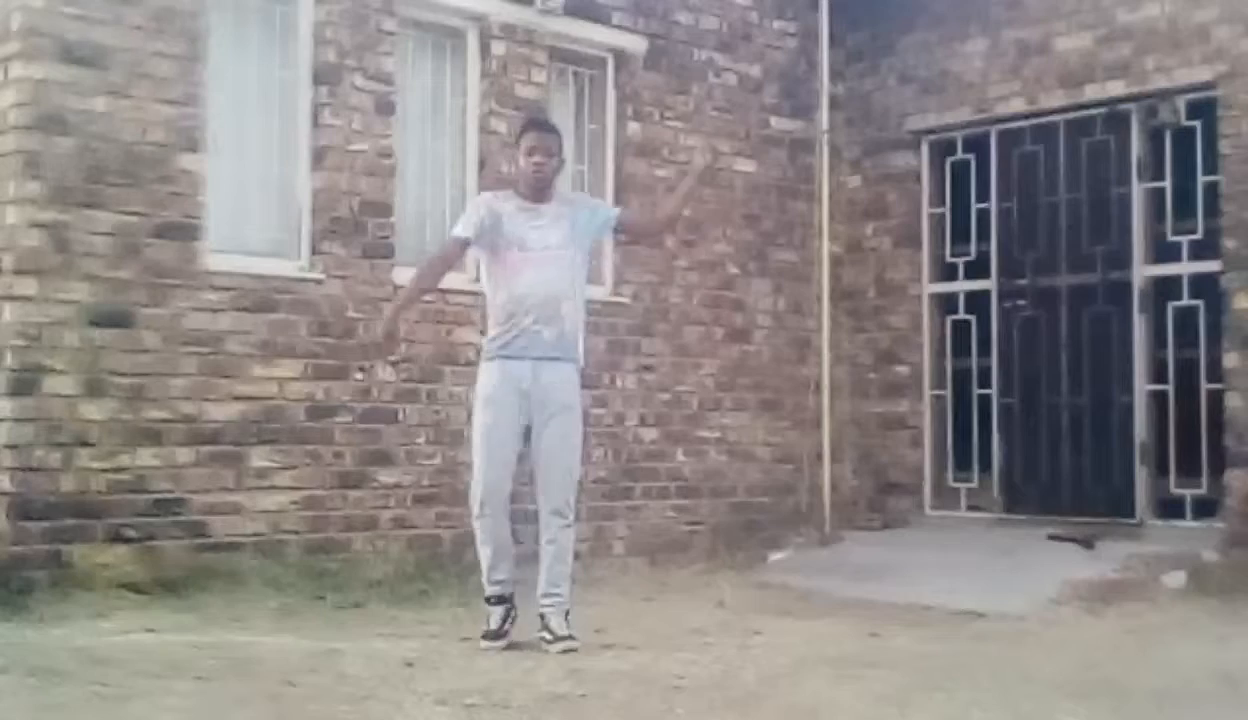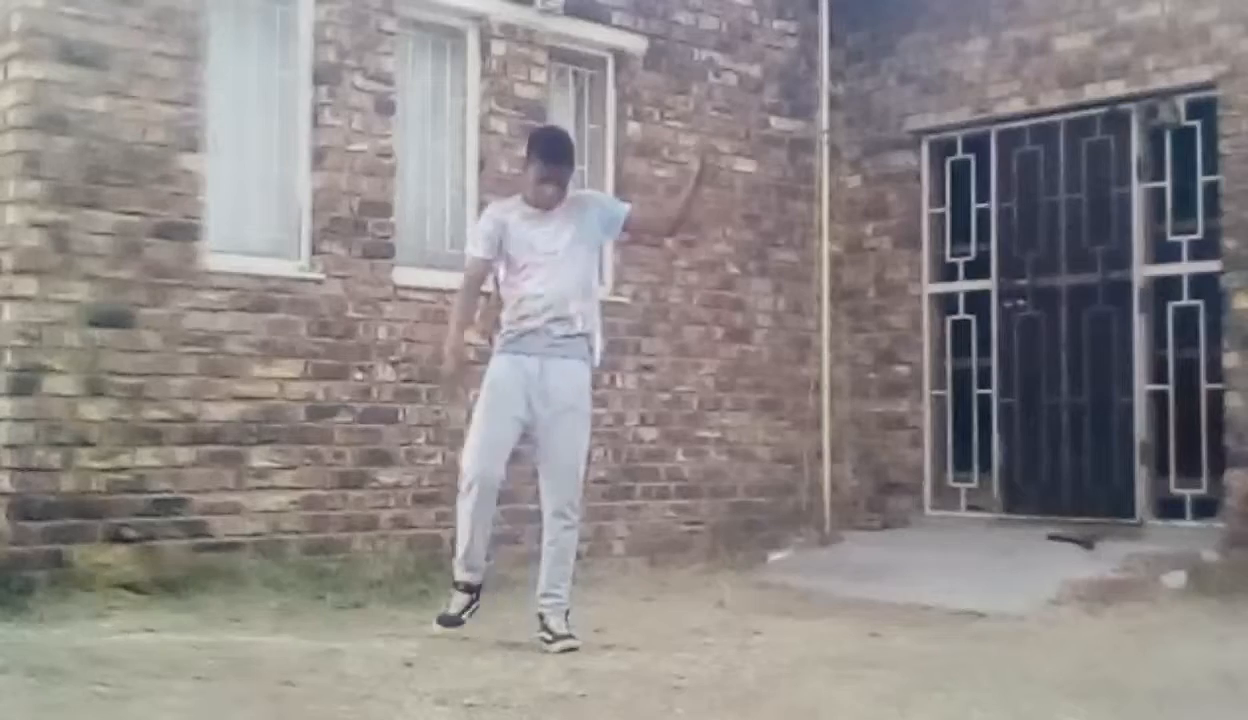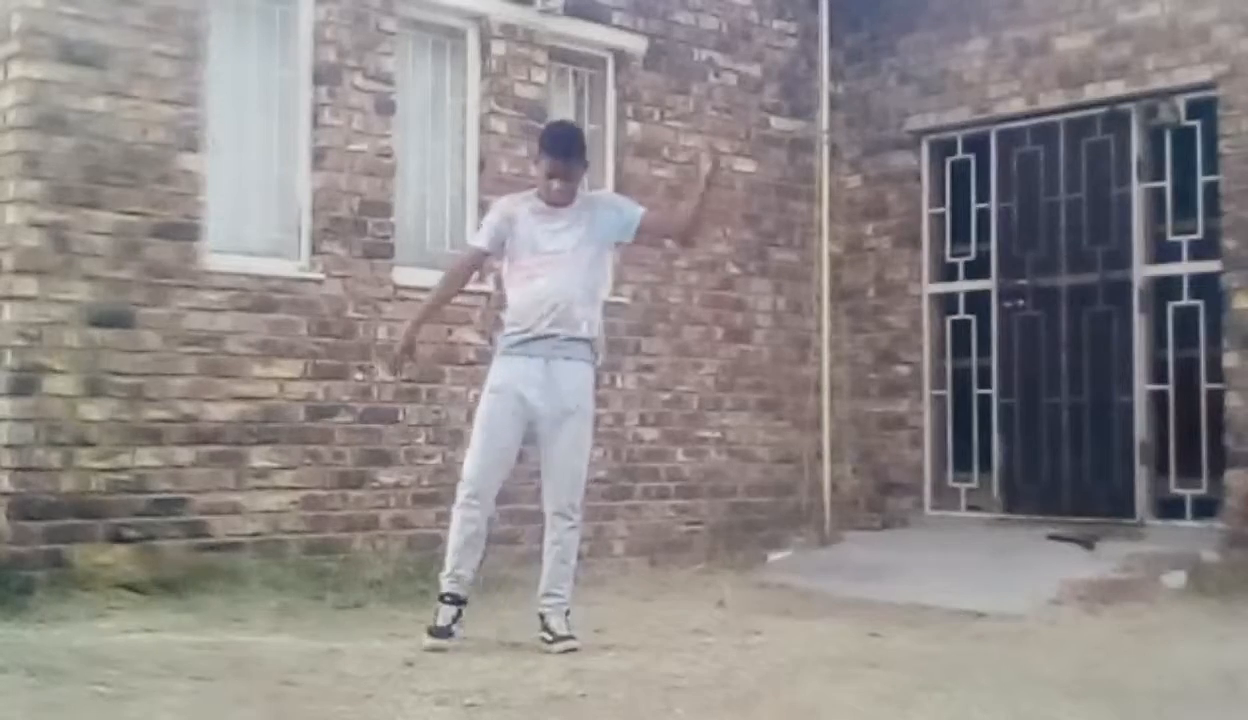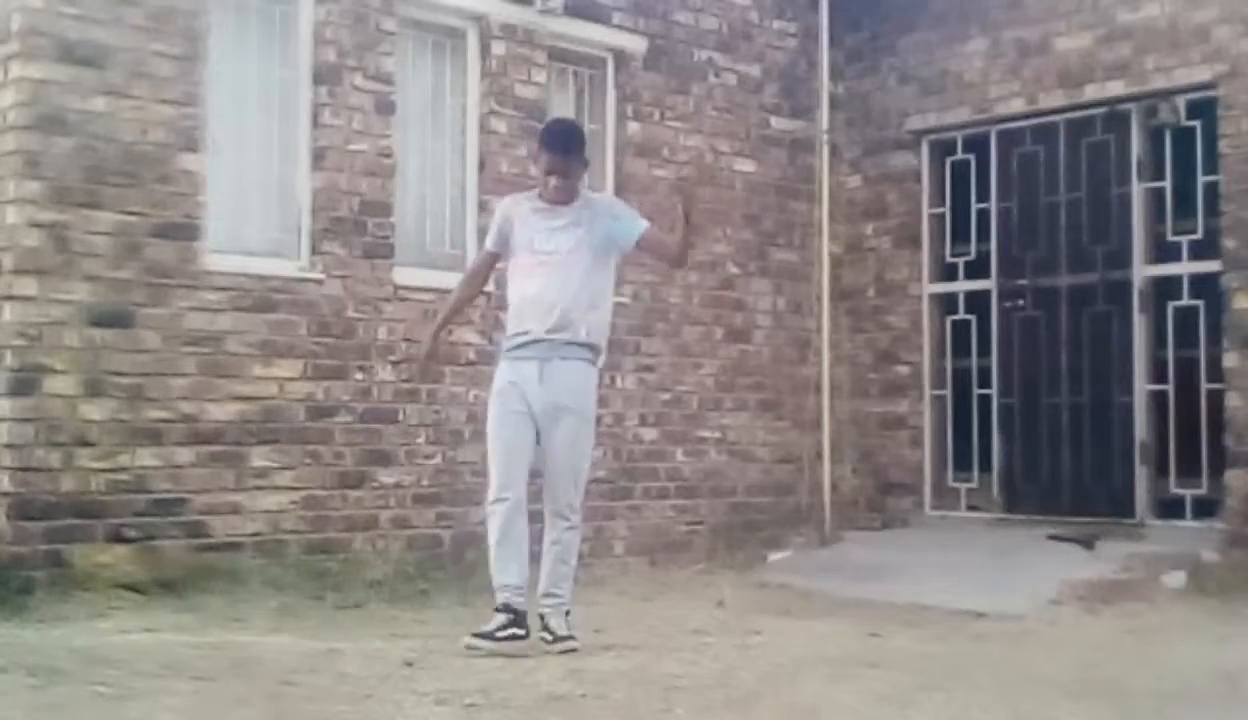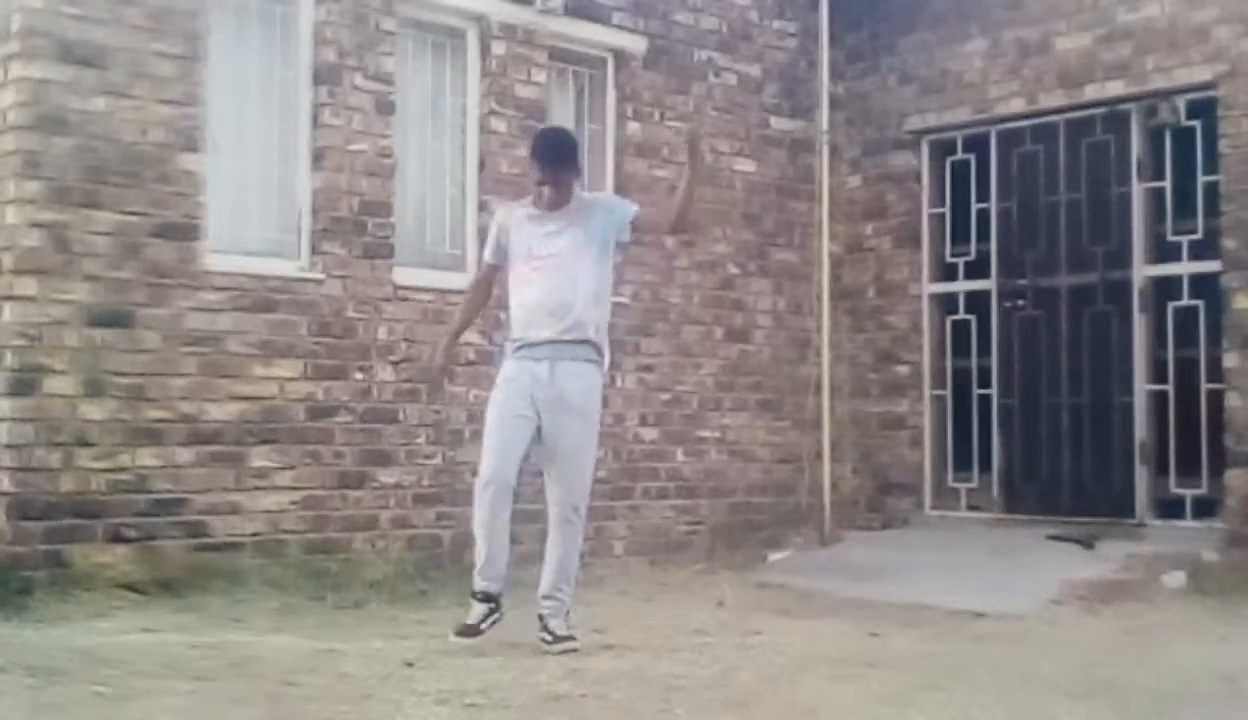
dt=0.3s
person 1, frame 1
left shoulder: (582, 211)
right shoulder: (489, 208)
left elbow: (650, 227)
right elbow: (443, 260)
left wrist: (694, 177)
right wrist: (397, 311)
left hip: (560, 367)
right hip: (502, 365)
left knee: (558, 497)
right knee: (490, 491)
left ankle: (553, 609)
right ankle: (501, 599)
person 1, frame 2
left shoulder: (592, 209)
right shoulder: (498, 217)
left elbow: (664, 226)
right elbow: (471, 284)
left wrist: (695, 180)
right wrist: (453, 340)
left hip: (569, 366)
right hip: (511, 362)
left knee: (563, 499)
right knee: (480, 473)
left ankle: (553, 610)
right ankle: (468, 579)
person 1, frame 3
left shoulder: (607, 211)
right shoulder: (508, 211)
left elbow: (680, 230)
right elbow: (464, 268)
left wrist: (704, 182)
right wrist: (415, 324)
left hip: (572, 369)
right hip: (513, 364)
left knee: (564, 500)
right knee: (478, 482)
left ankle: (554, 610)
right ankle: (453, 595)
person 1, frame 4
left shoulder: (607, 213)
right shoulder: (512, 211)
left elbow: (675, 255)
right elbow: (479, 273)
left wrist: (686, 213)
right wrist: (437, 328)
left hip: (573, 368)
right hip: (517, 365)
left knee: (564, 500)
right knee: (505, 490)
left ankle: (554, 611)
right ankle: (510, 609)
person 1, frame 5
left shoulder: (604, 212)
right shoulder: (509, 218)
left elbow: (672, 223)
right elbow: (483, 285)
left wrist: (690, 168)
right wrist: (449, 340)
left hip: (579, 368)
right hip: (521, 365)
left knee: (569, 500)
right knee: (494, 476)
left ankle: (554, 611)
right ankle: (488, 593)
